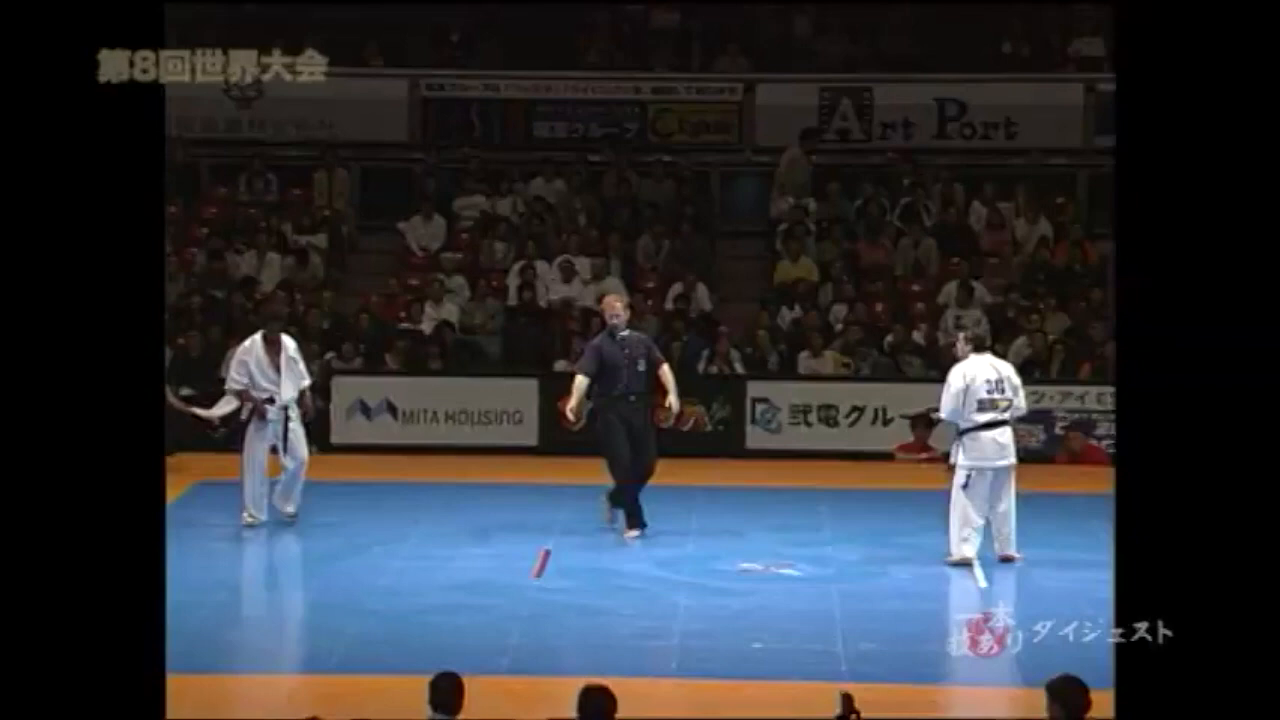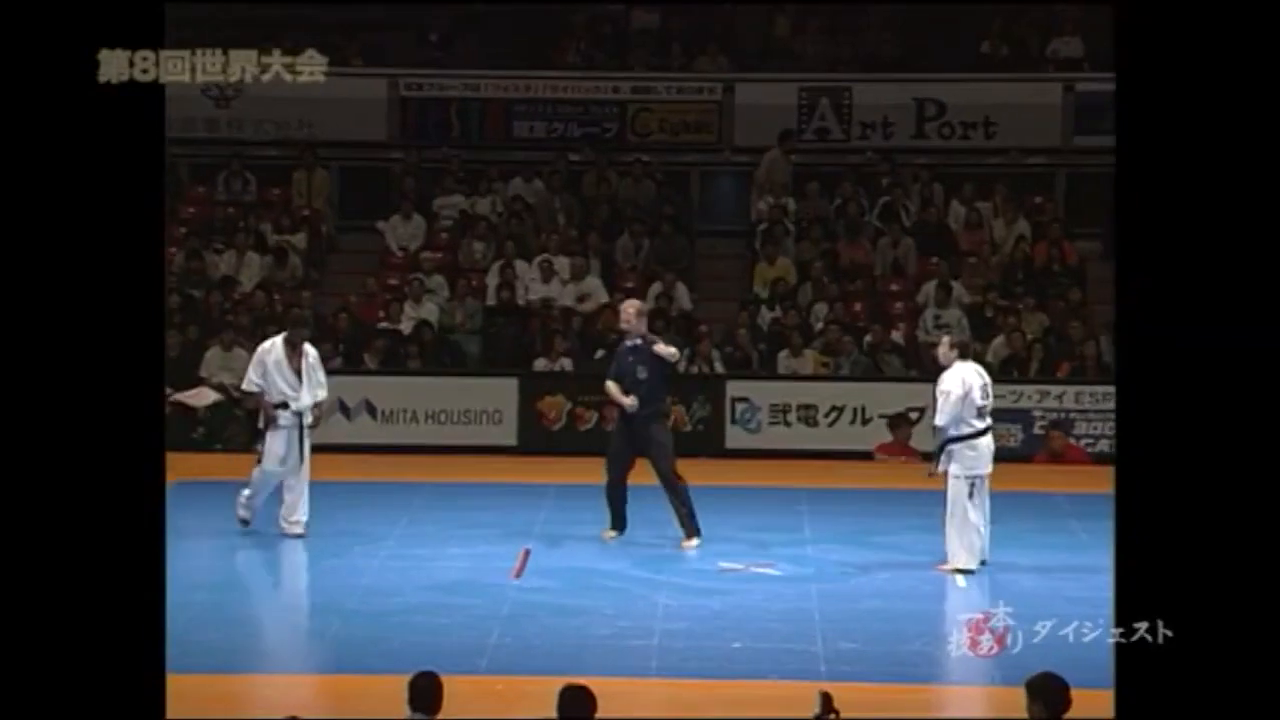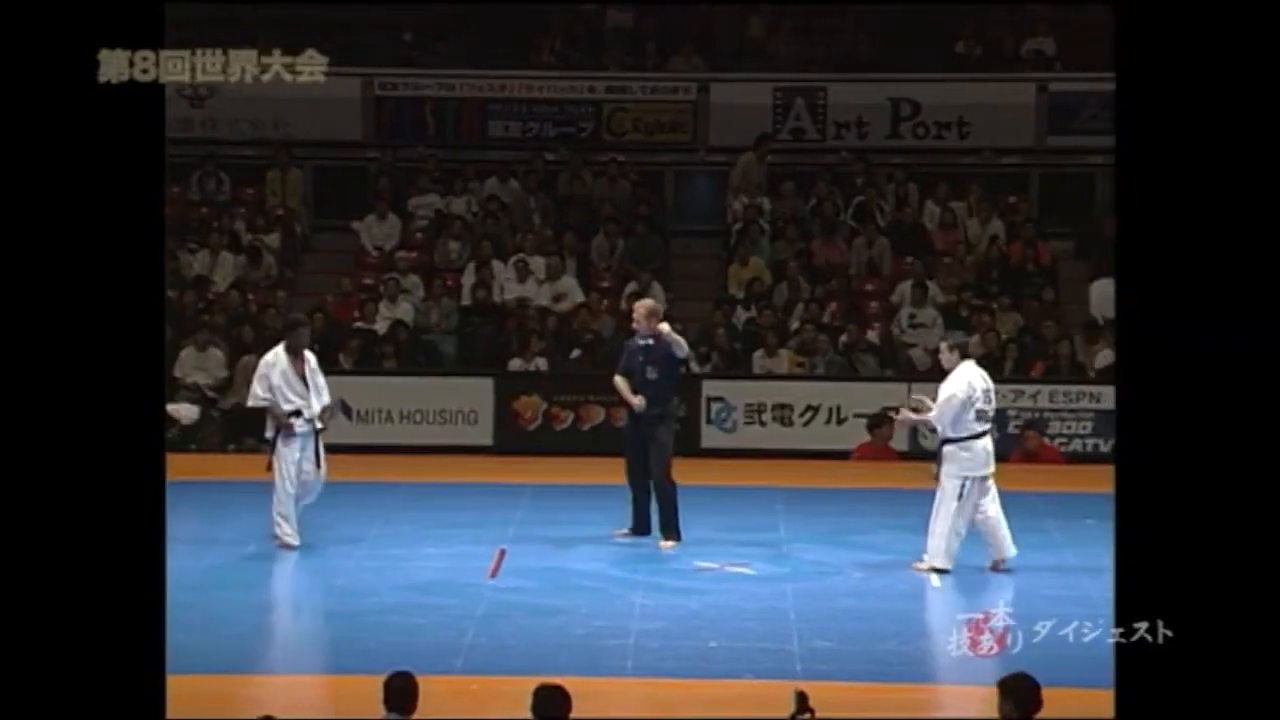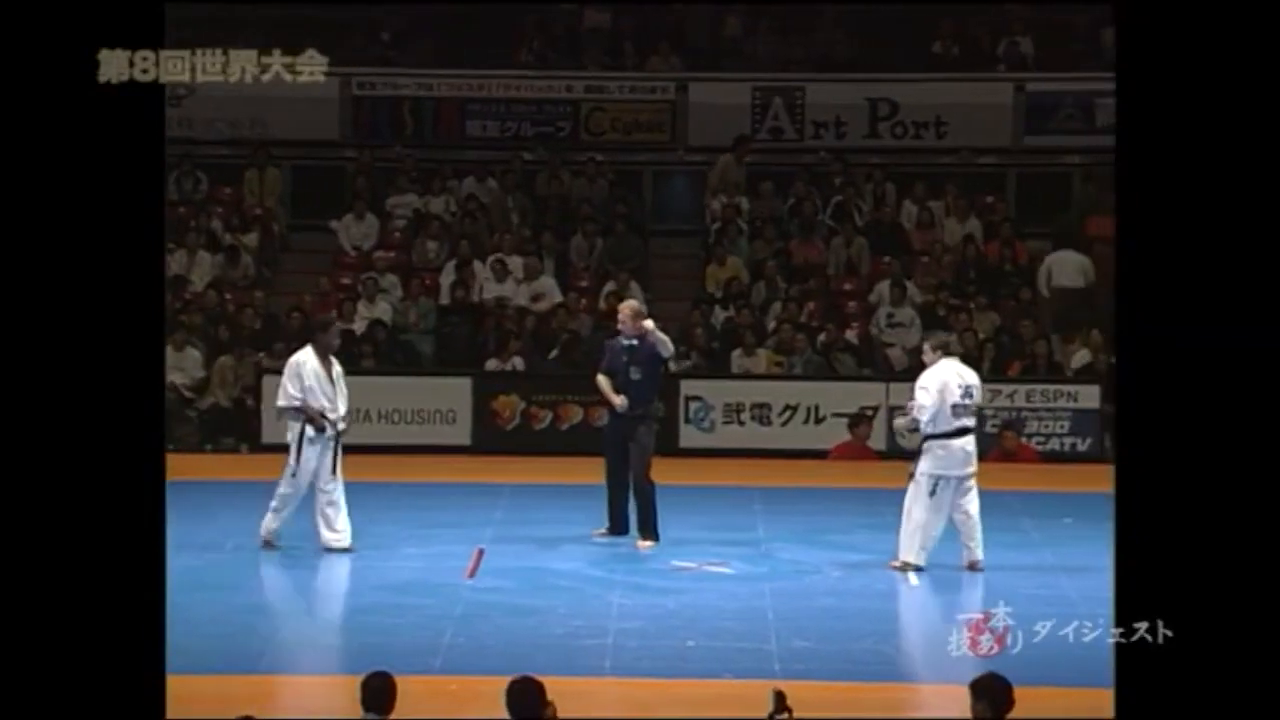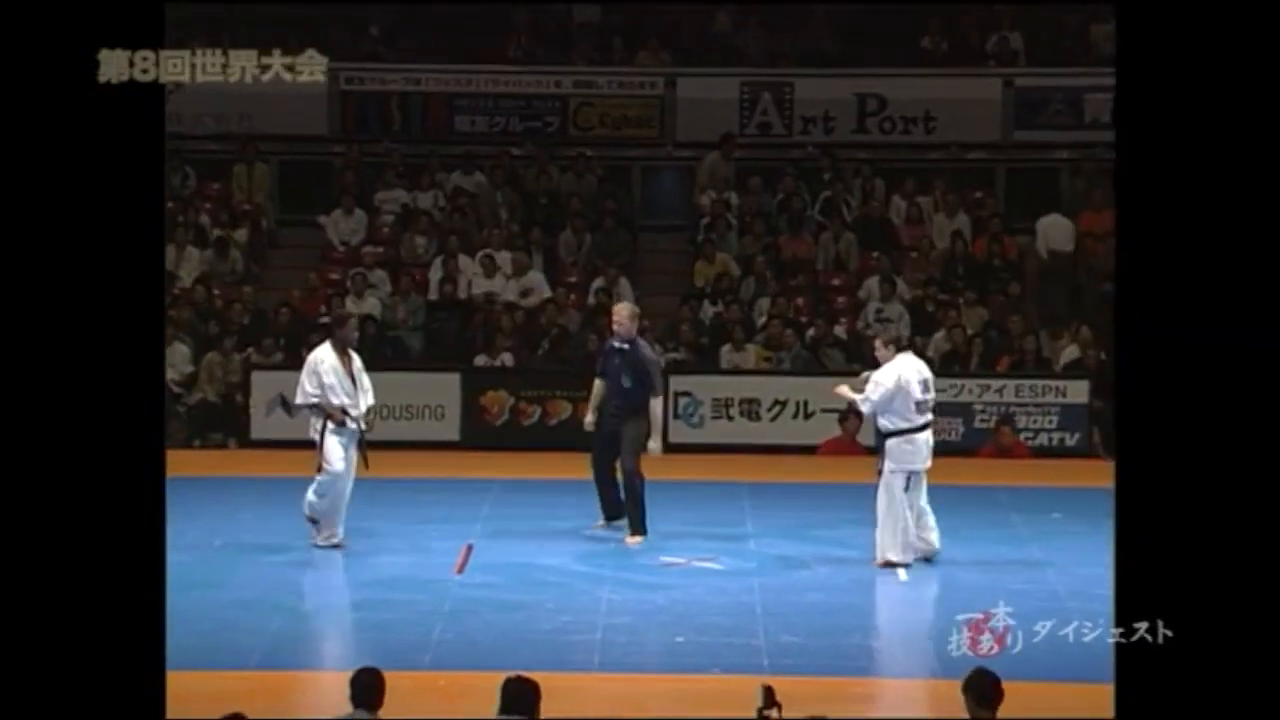
dt=0.5s
person 1, frame 1
left shoulder: (642, 341)
right shoulder: (598, 345)
left elbow: (661, 366)
right elbow: (583, 376)
left wrist: (672, 393)
right wrist: (574, 402)
left hip: (640, 410)
right hip: (612, 412)
left knee: (646, 464)
right knee: (622, 468)
left ankle: (616, 500)
right ankle: (635, 521)
person 1, frame 2
left shoulder: (654, 346)
right shoulder: (622, 350)
left elbow: (674, 355)
right elbow: (610, 382)
left wrist: (668, 352)
right wrist: (622, 400)
left hip: (654, 419)
right hip: (627, 420)
left knee: (668, 474)
right knee: (615, 475)
left ankle: (691, 532)
right ankle: (617, 525)
person 1, frame 3
left shoulder: (667, 346)
right shoulder: (632, 346)
left elbow: (683, 351)
right elbow: (619, 377)
left wrist: (670, 334)
right wrist: (631, 399)
left hip: (661, 419)
right hip: (637, 417)
left knee: (660, 476)
right knee: (636, 474)
left ankle: (670, 533)
right ankle: (640, 525)
person 1, frame 4
left shoulder: (651, 345)
right shoulder: (615, 345)
left elbow: (668, 351)
right elbow: (602, 375)
left wrist: (654, 331)
right wrist: (613, 397)
left hip: (642, 419)
right hip: (618, 417)
left knee: (640, 476)
right knee: (615, 474)
left ankle: (648, 534)
right ankle: (617, 525)
person 1, frame 5
left shoulder: (646, 356)
right shoulder: (609, 347)
left elbow: (656, 396)
left wrist: (655, 437)
right wrist: (591, 411)
left hip: (633, 418)
right hip: (608, 415)
left knee: (630, 469)
right knee: (601, 466)
left ankle: (637, 529)
right ankle: (613, 513)
person 2, frame 1
left shoulder: (961, 370)
right shoulder: (1007, 368)
left elbow: (948, 411)
right elbow: (1020, 406)
left hip: (975, 441)
right hip: (1003, 437)
left knee: (966, 498)
right knee: (1002, 499)
left ankle: (964, 551)
right ankle: (1007, 550)
person 2, frame 2
left shoulder: (953, 377)
right shoulder: (979, 371)
left elbow: (944, 419)
left wrist: (941, 437)
left hip: (964, 448)
right hip: (981, 442)
left knee: (964, 507)
right knee: (977, 505)
left ankle: (963, 560)
right ankle: (977, 553)
person 2, frame 3
left shoulder: (959, 379)
right shoulder: (981, 375)
left elbow: (943, 418)
left wrist: (915, 418)
right wrist: (932, 406)
left hip: (962, 451)
right hip: (981, 446)
left knee: (949, 508)
right knee: (987, 506)
left ankle: (937, 559)
right ankle: (1001, 556)
person 2, frame 4
left shoulder: (933, 375)
right shoulder: (971, 374)
left elbow: (923, 414)
left wrist: (904, 422)
left hip: (940, 448)
right hip: (965, 445)
left knee: (921, 504)
right knee: (966, 505)
left ankle: (911, 556)
right ankle: (974, 557)
person 2, frame 5
left shoulder: (892, 371)
right shoulder: (920, 366)
left elbow: (869, 403)
left wrist: (848, 394)
right wrist: (874, 384)
left hip: (902, 443)
right hip: (921, 438)
left knee: (894, 499)
right knee: (914, 497)
left ankle: (898, 553)
right ankle: (927, 545)
person 3, frame 1
left shoulder: (290, 344)
right shoulder: (248, 348)
left elbow: (301, 376)
right elbow: (236, 383)
left wrist: (306, 399)
right wrist: (255, 403)
left hip: (288, 411)
right hip: (262, 412)
left knee: (298, 458)
right knee: (255, 464)
left ankle: (285, 503)
right ankle: (253, 513)
person 3, frame 2
left shoulder: (311, 353)
right shoulder: (267, 350)
left elbow: (318, 386)
right elbow: (253, 384)
left wrist: (317, 409)
right wrist: (266, 409)
left hip: (301, 419)
right hip: (277, 417)
left knee: (298, 472)
right knee: (270, 469)
left ankle: (293, 523)
right ankle: (246, 503)
person 3, frame 3
left shoulder: (310, 358)
right shoulder: (271, 361)
left elbow: (321, 389)
right elbow: (260, 398)
left wrist: (325, 412)
right wrist: (280, 418)
left hip: (310, 426)
right hip: (285, 429)
left knee: (314, 478)
right knee: (285, 483)
left ankle: (285, 516)
right ankle: (286, 535)
person 3, frame 4
left shoulder: (333, 363)
right shoulder: (299, 361)
right elbow: (289, 399)
left wrist: (343, 416)
right wrist: (314, 417)
left hip: (330, 431)
right hip: (307, 431)
left knee: (331, 485)
right knee: (295, 482)
left ankle: (336, 538)
right ankle: (269, 530)
person 3, frame 5
left shoulder: (354, 358)
right shoulder: (318, 358)
left elbow: (364, 390)
right elbow: (308, 395)
left wrist: (367, 414)
right wrist: (331, 412)
left hip: (352, 426)
right hip: (329, 425)
left knee: (344, 481)
right knee: (334, 471)
left ankle: (328, 534)
right ankle: (313, 504)
